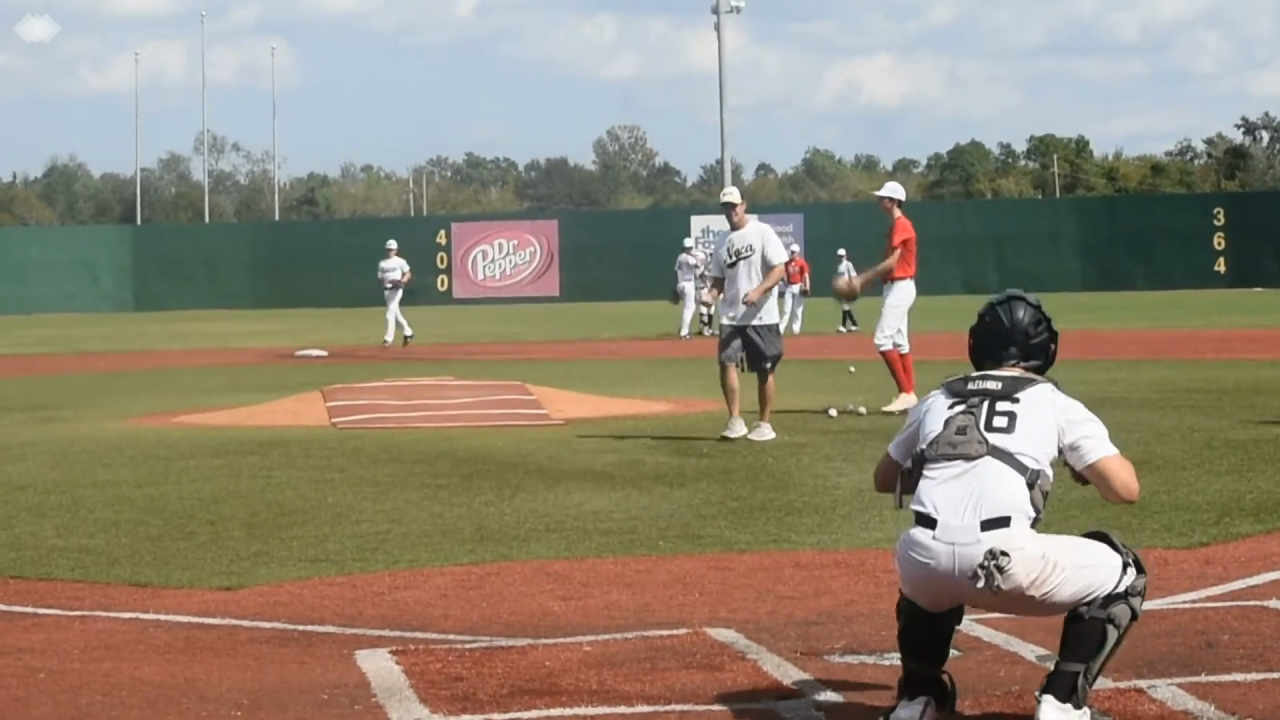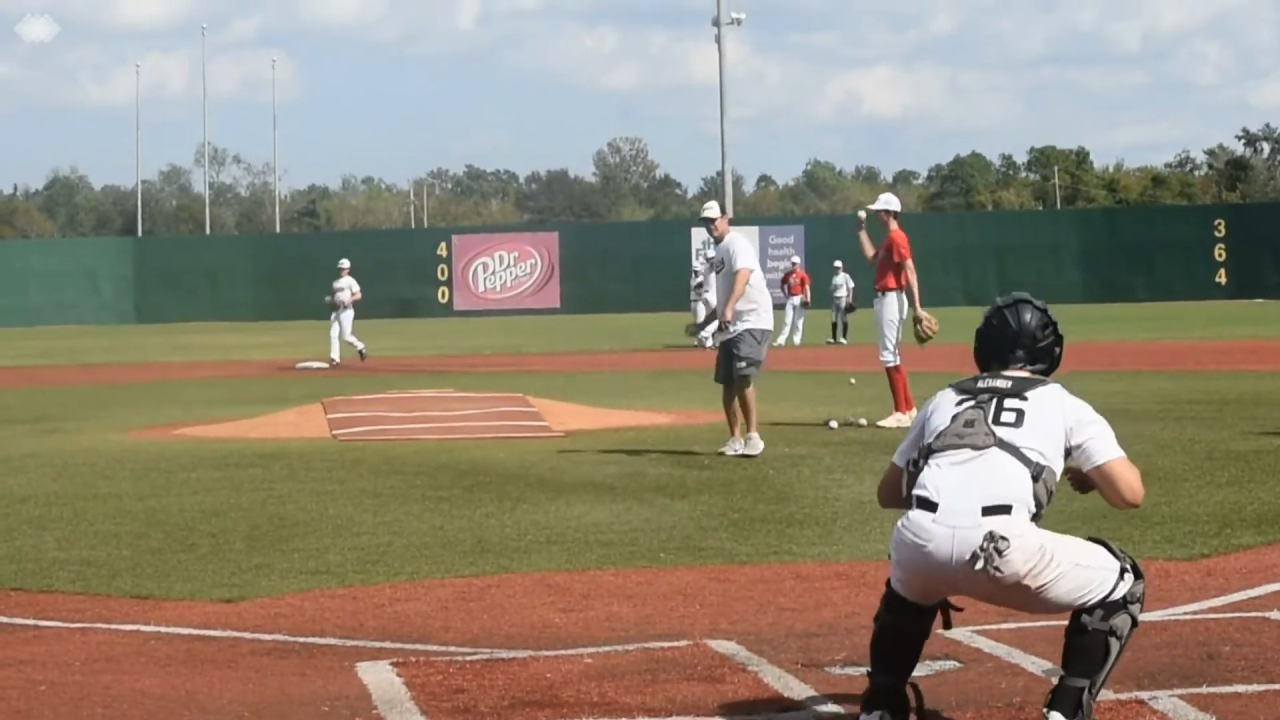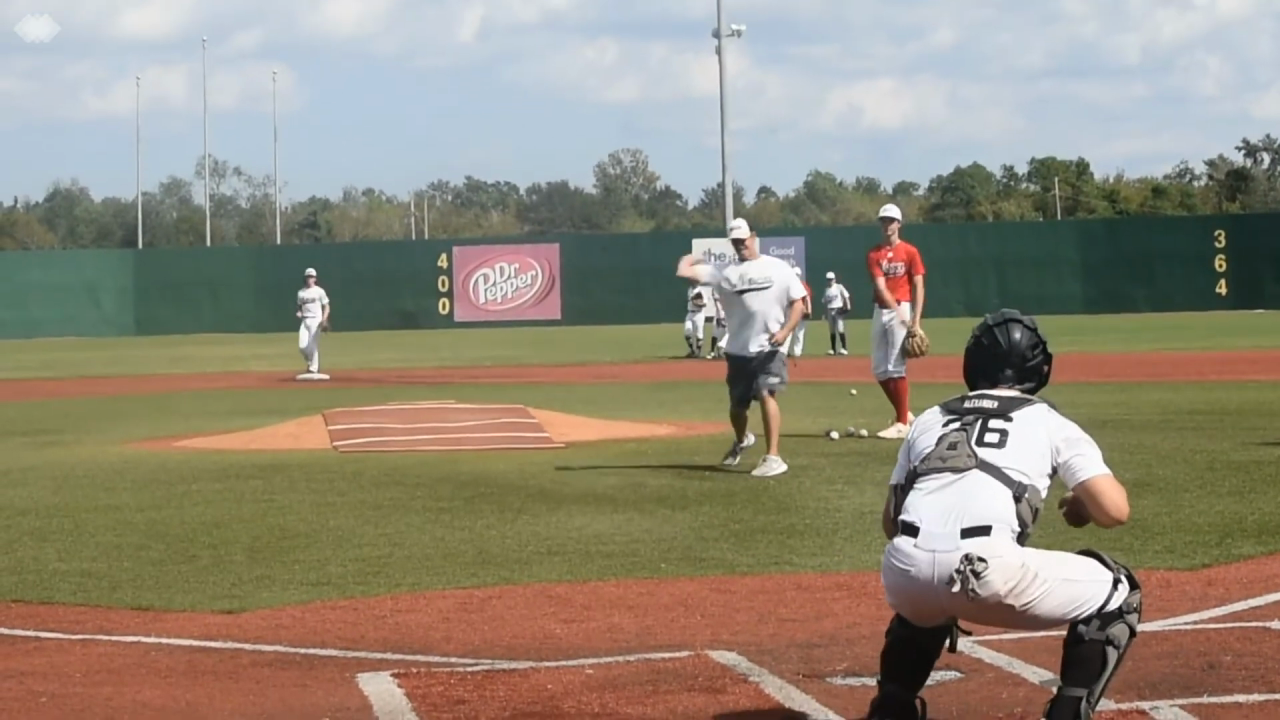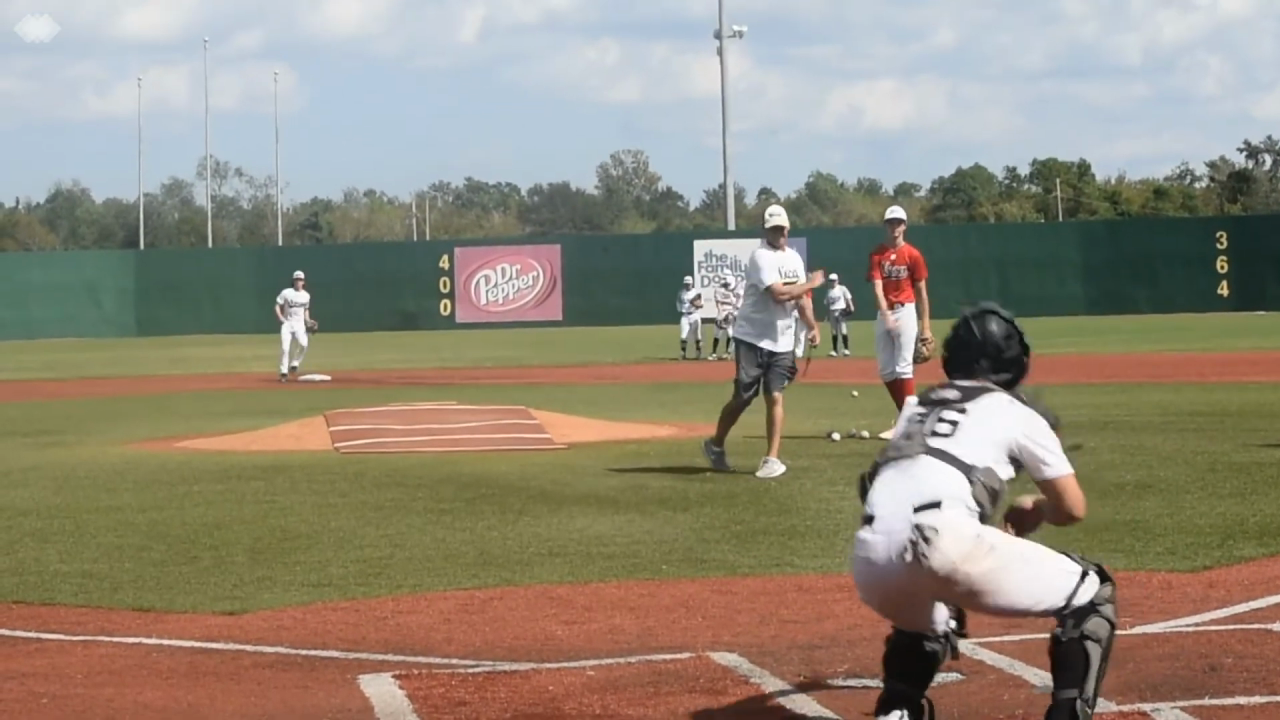
dt=0.5s
person 1, frame 1
left shoulder: (937, 399)
right shoulder: (1056, 403)
left elbow: (884, 480)
right elbow: (1124, 489)
right wrist: (1087, 468)
left hip: (924, 558)
right hip: (1003, 561)
right knee: (1123, 577)
person 1, frame 2
left shoulder: (944, 398)
right shoulder: (1064, 403)
left elbow: (888, 493)
right elbow: (1129, 494)
right wrist: (1090, 474)
left hip: (918, 541)
right hip: (999, 546)
left knee: (909, 593)
right knee: (1120, 586)
person 1, frame 3
left shoulder: (929, 419)
right shoulder: (1051, 423)
right elbow: (1113, 511)
right wrist: (1081, 503)
left hip: (901, 571)
right hip: (985, 572)
right knee: (1118, 595)
person 1, frame 4
left shoulder: (917, 405)
right shoulder: (1018, 413)
right elbow: (1071, 507)
right wrist: (1033, 511)
left hip: (870, 560)
right hip: (942, 542)
left knee: (924, 623)
right knee: (1089, 592)
person 2, frame 1
left shoulder: (763, 232)
right shoulder: (723, 243)
left elbow: (780, 268)
right elbow: (719, 280)
left wrist: (759, 290)
right wrist: (712, 295)
left hip: (762, 316)
right hip: (731, 317)
left knee: (765, 370)
right knee: (727, 364)
left ankle: (764, 424)
right ankle: (735, 421)
person 2, frame 2
left shoulder: (737, 243)
right shoulder: (719, 252)
left elbow: (743, 275)
left wrist: (728, 308)
left hip: (753, 322)
right hip: (730, 327)
left knee: (742, 376)
right knee: (728, 383)
left ankle: (753, 435)
right ankle: (736, 439)
person 2, frame 3
left shoulder: (779, 267)
right shoulder: (727, 271)
left elbow: (799, 303)
right elbow: (684, 272)
left wrist: (786, 331)
left hip: (770, 348)
right hip: (739, 349)
left knee: (766, 395)
right knee: (738, 404)
left ankle: (773, 458)
right ankle: (741, 438)
person 2, frame 4
left shoulder: (795, 258)
right shoulder: (761, 256)
left elbow: (800, 296)
right elbow: (779, 293)
left wrist: (812, 326)
right wrist: (811, 283)
left hip: (783, 343)
right hip: (752, 340)
left knee: (775, 397)
right knee: (742, 397)
left ankle: (772, 458)
right ankle: (716, 445)
person 3, frame 1
left shoulder: (900, 225)
right shoulder: (902, 225)
left elbow: (893, 261)
left hip: (900, 287)
right hip: (898, 287)
left knee: (882, 339)
right knee: (899, 343)
left ankle: (906, 393)
right ankle: (909, 396)
person 3, frame 2
left shoulder: (894, 238)
right shoulder: (893, 237)
left elbow: (910, 271)
right elbow: (873, 258)
left wrist: (917, 307)
right wrist: (862, 229)
left hip: (891, 298)
right hip: (886, 299)
left knee: (889, 355)
right knee: (892, 355)
left ankle: (901, 413)
right ankle: (909, 408)
person 3, frame 3
left shoulder: (910, 252)
right shoulder: (874, 253)
left elbow: (918, 288)
right elbow: (879, 284)
left wrist: (916, 321)
right wrist: (894, 309)
left hip: (901, 312)
right hip: (880, 312)
left knee: (895, 367)
right knee: (879, 369)
left ankle: (901, 423)
right ankle: (902, 414)
person 3, frame 4
left shoulder: (913, 254)
right shoulder: (876, 254)
left elbow: (921, 292)
right elbow: (877, 289)
left wrist: (925, 327)
right wrist: (886, 316)
left hip: (905, 312)
right hip: (883, 314)
left knee: (903, 368)
right knee: (886, 371)
